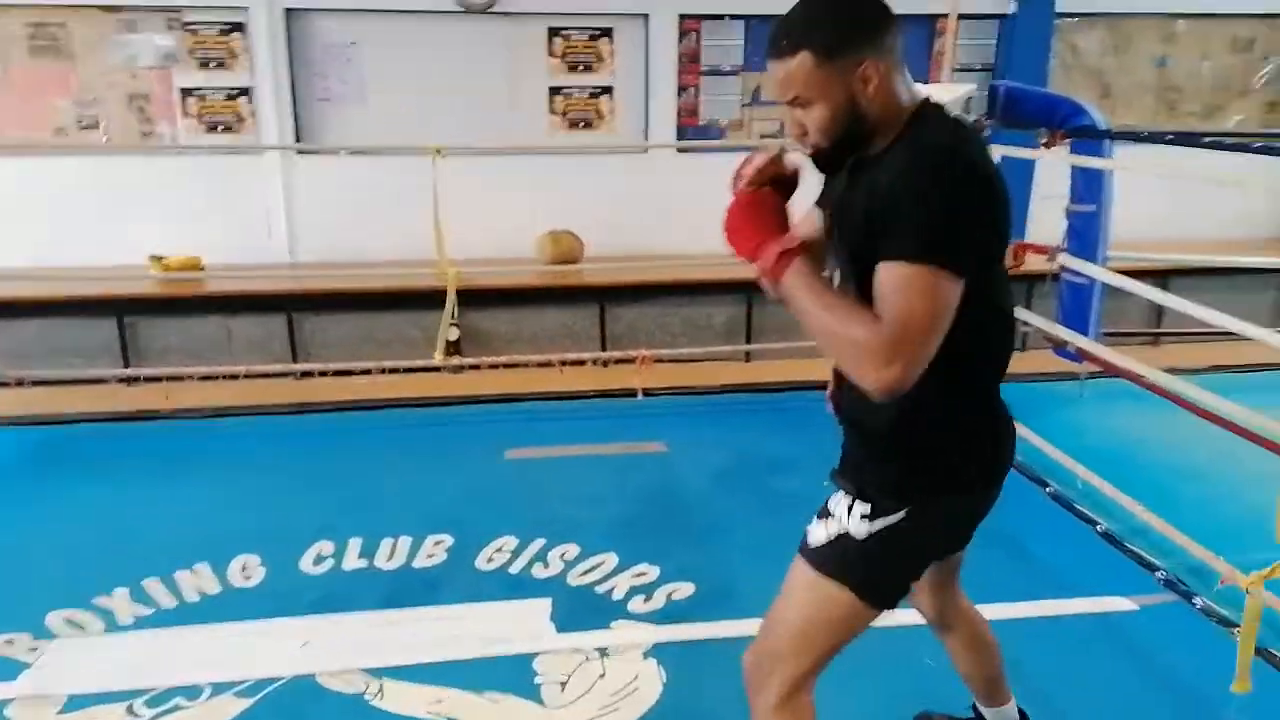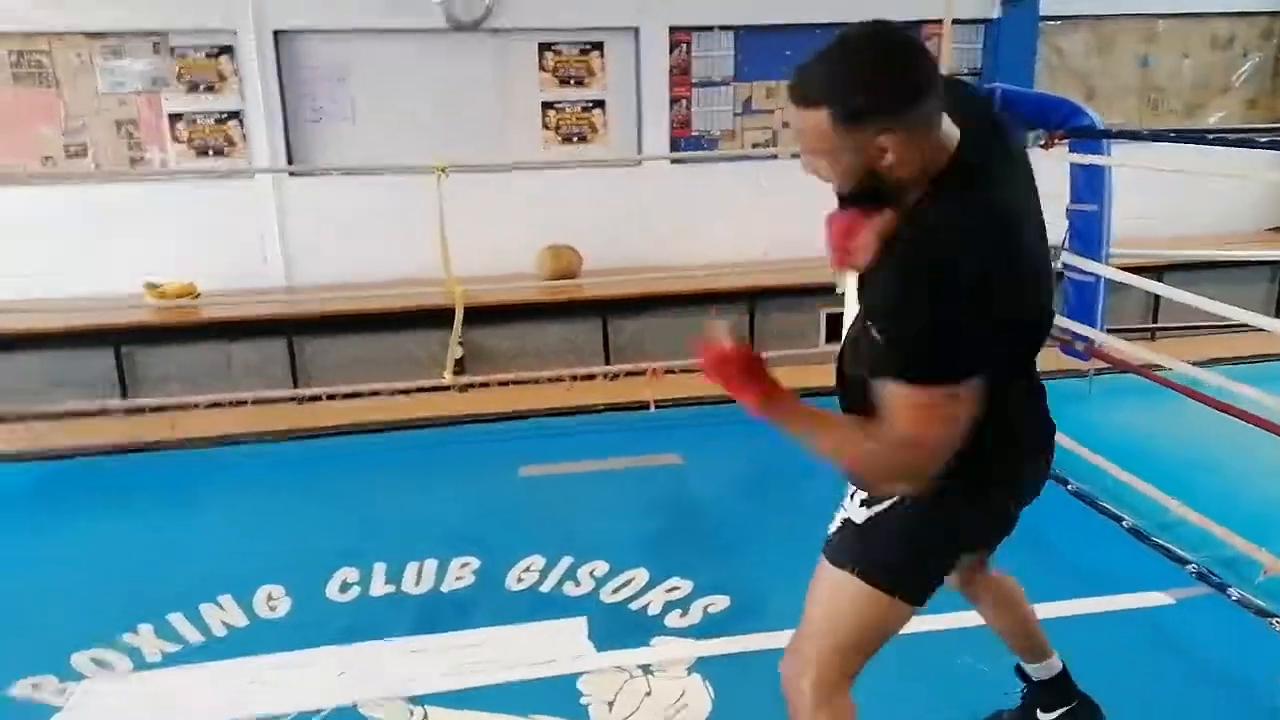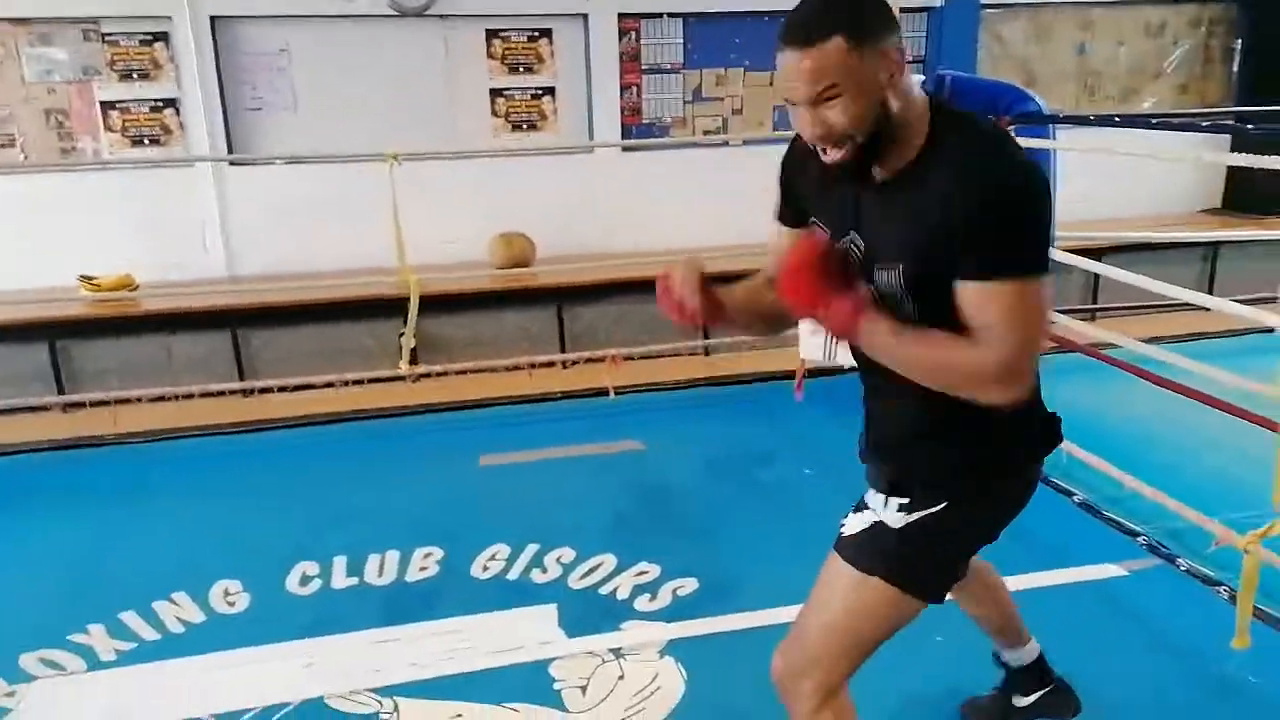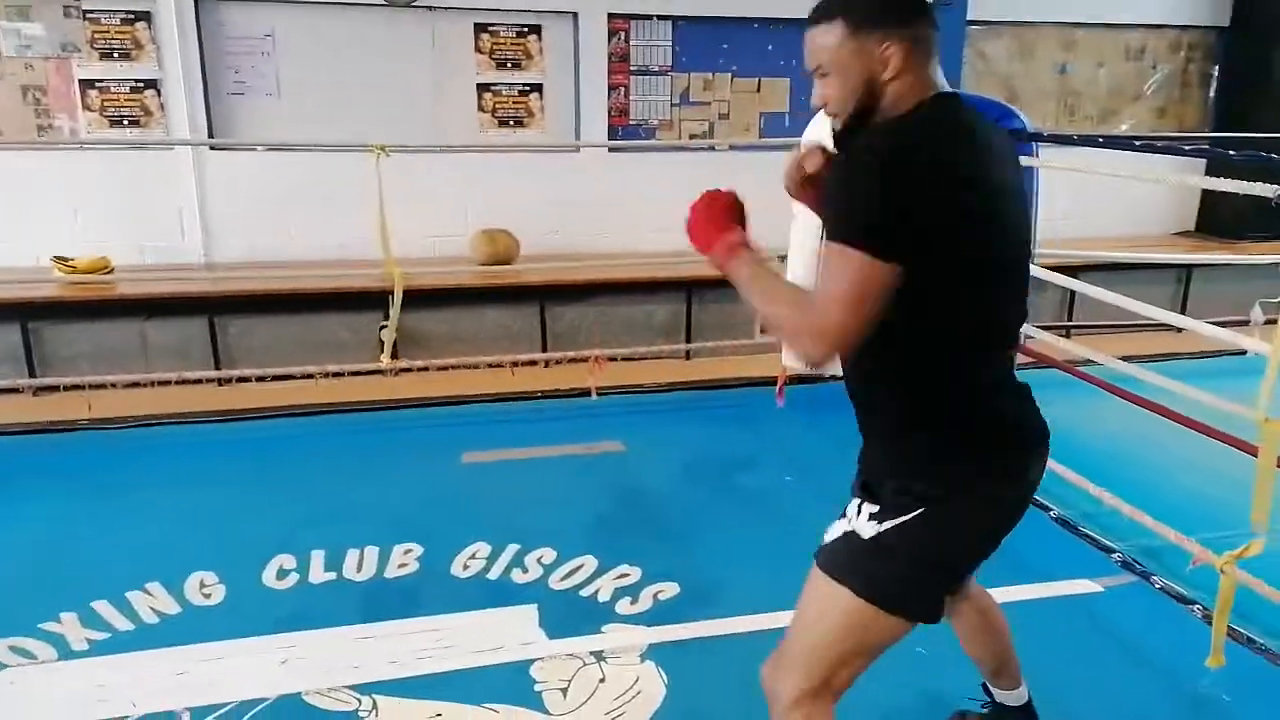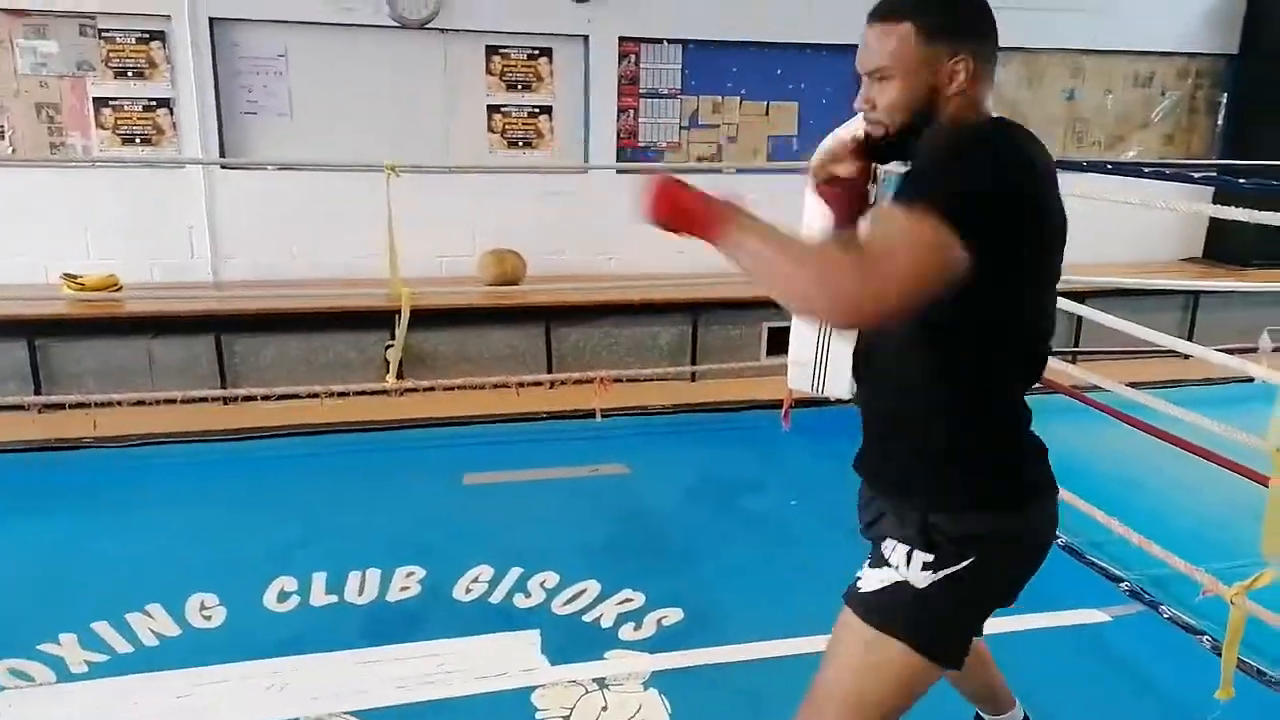
dt=0.3s
person 1, frame 1
left shoulder: (942, 176)
right shoulder: (869, 151)
left elbow: (886, 364)
right elbow: (825, 259)
left wrist: (776, 255)
right wrist: (770, 215)
left hip: (925, 469)
right hip: (951, 454)
right knee: (935, 595)
person 1, frame 2
left shoulder: (934, 265)
right shoulder: (964, 110)
left elbow: (903, 467)
left wrist: (760, 393)
right wrist: (860, 229)
left hip: (948, 488)
right hip: (1014, 452)
right knee: (968, 569)
person 1, frame 3
left shoulder: (987, 180)
right shoulder: (822, 166)
left elbow: (1005, 375)
right elbow: (789, 296)
left wrist: (846, 311)
right wrist: (713, 303)
left hip: (961, 456)
right hip: (925, 441)
right knee: (947, 560)
person 1, frame 4
left shoulder: (892, 156)
right shoulder: (965, 137)
left elbow: (821, 335)
left wrist: (729, 244)
right wrist: (828, 199)
left hip: (936, 471)
right hip: (995, 445)
right knee: (944, 577)
person 1, frame 5
left shoulder: (985, 163)
right shoulder: (939, 153)
left elbow: (844, 296)
left wrist: (710, 216)
right wrist: (850, 203)
left hip: (969, 516)
right hip: (925, 493)
right knee: (943, 643)
